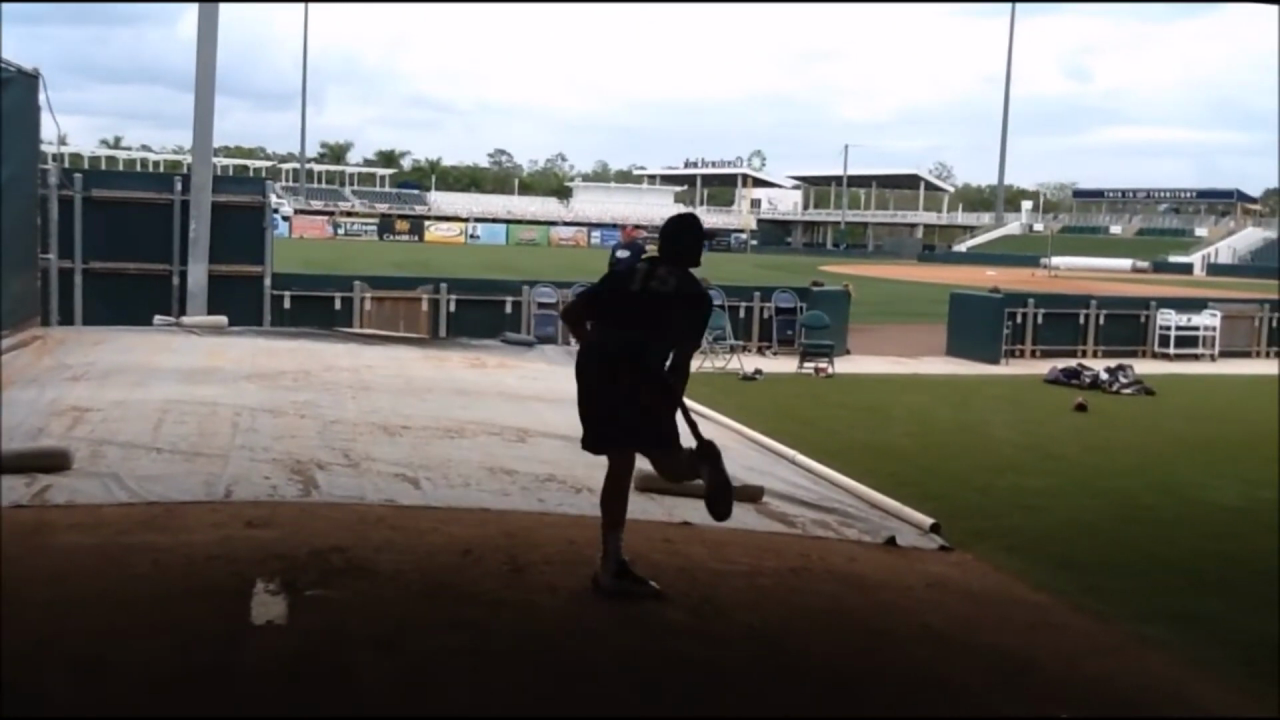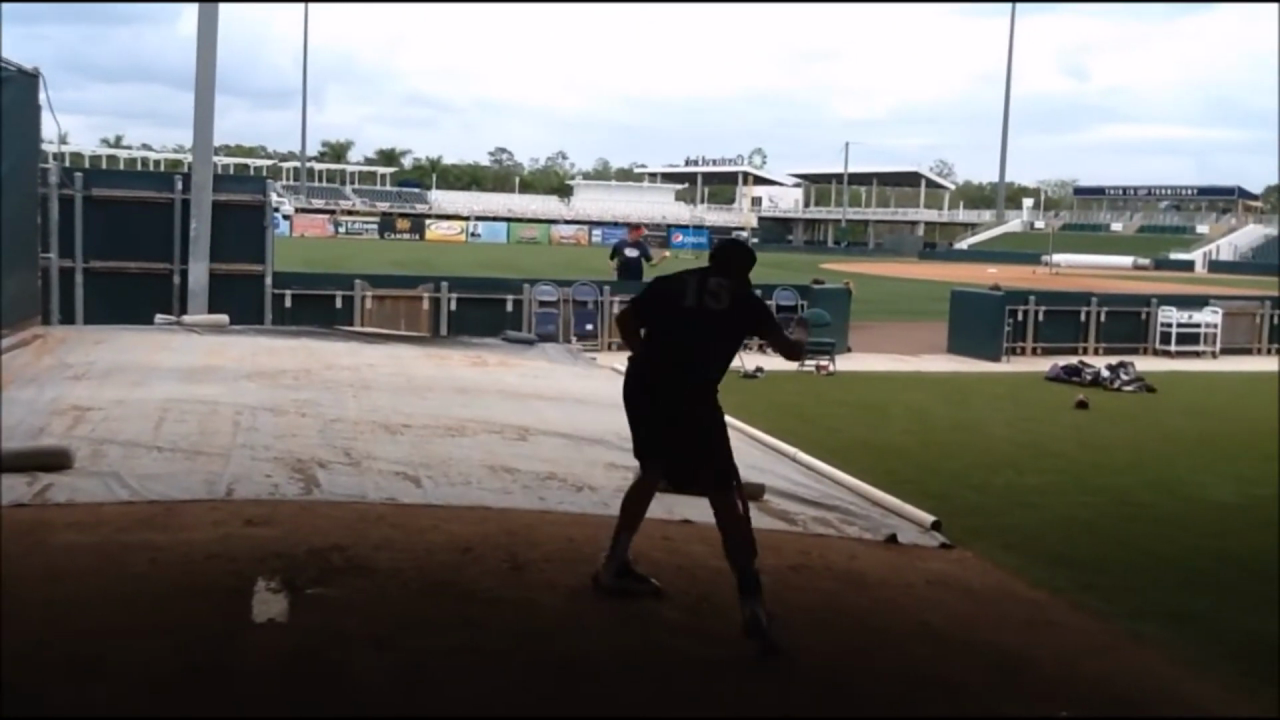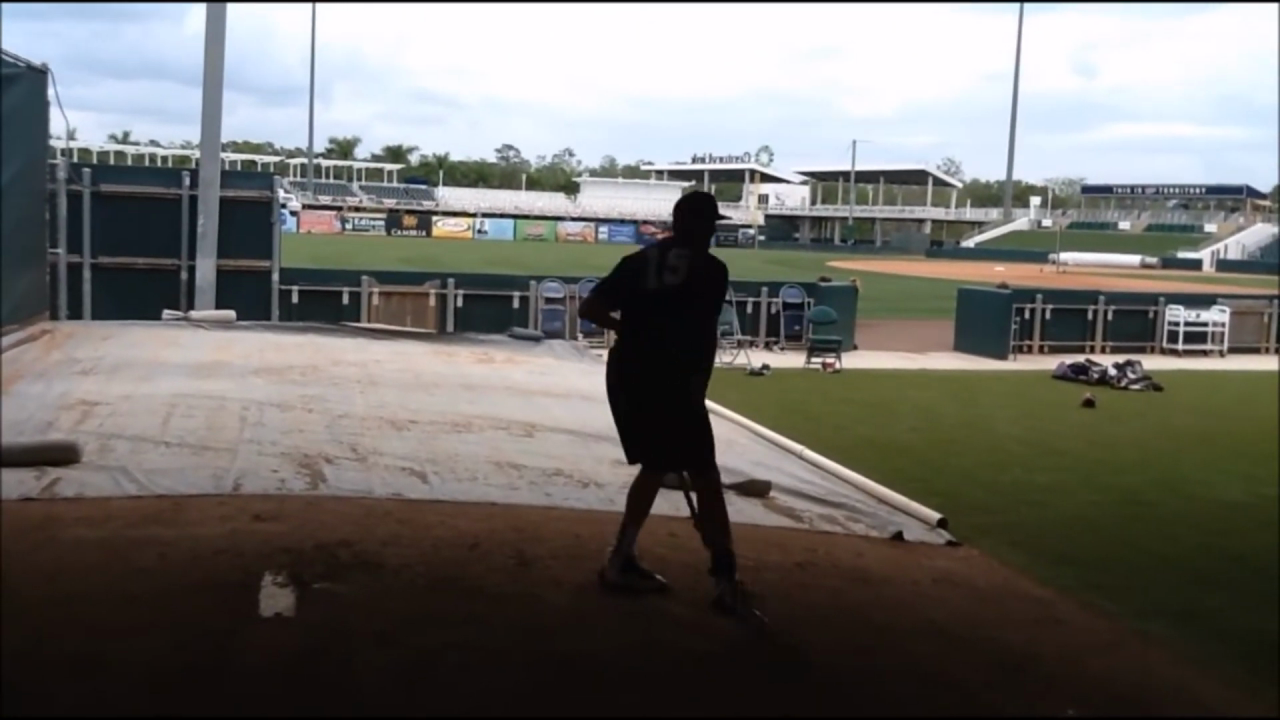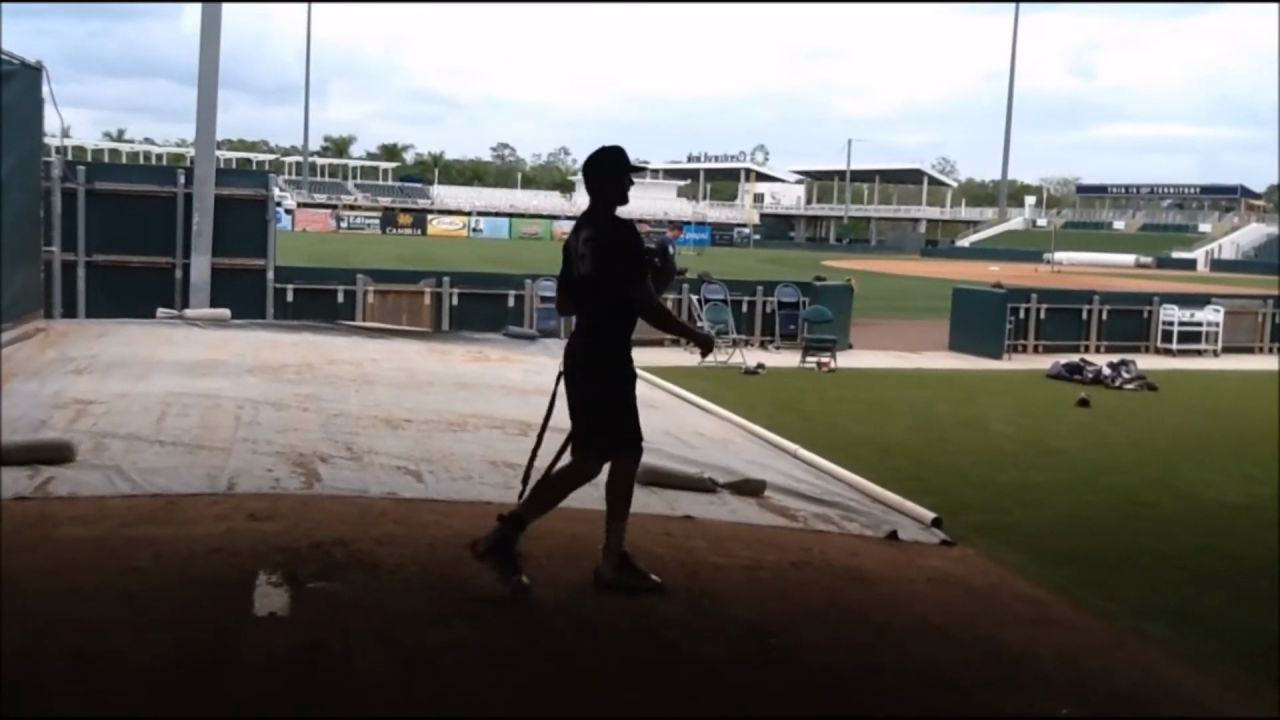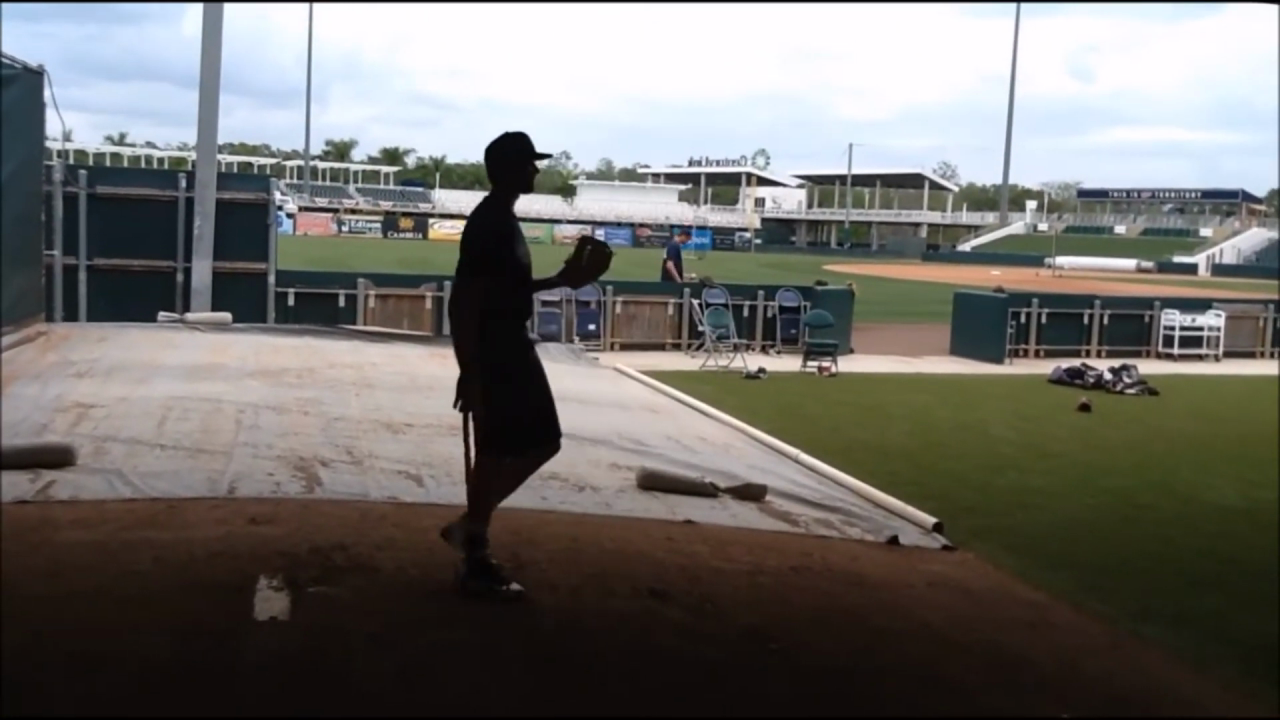
dt=0.5s
person 1, frame 1
left shoulder: (623, 273)
right shoulder: (696, 296)
left elbow: (571, 314)
right elbow: (680, 361)
right wrist: (669, 407)
left hip: (595, 363)
right hip: (639, 372)
left knee: (621, 461)
right knee: (670, 462)
left ankle: (611, 566)
right ankle: (704, 468)
person 1, frame 2
left shoulder: (671, 285)
right shoulder: (747, 301)
left elbow: (626, 321)
right elbow: (789, 349)
right wrist: (800, 335)
left hip: (643, 384)
right hip: (691, 395)
left knee: (653, 471)
right knee: (725, 495)
left ankle: (614, 565)
right ankle: (751, 603)
person 1, frame 3
left shoulder: (638, 261)
right shoulder: (711, 269)
left elbow: (589, 309)
right elbow: (705, 340)
right wrist: (697, 396)
left hip: (623, 373)
right hip: (669, 377)
left knee: (657, 465)
right knee: (705, 477)
left ankle: (621, 563)
right ankle: (724, 580)
person 1, frame 4
left shoulder: (580, 232)
right shoulder: (621, 233)
left elbow: (564, 302)
right elbow: (646, 303)
right wrist: (693, 336)
left hip: (588, 355)
right hip: (605, 359)
left knee: (626, 453)
right knee: (588, 462)
left ankle: (614, 561)
right ankle: (504, 536)
person 1, frame 5
left shoulder: (502, 219)
right shoulder: (488, 223)
right elbow: (464, 302)
left wrist: (559, 280)
right wrist: (470, 372)
left hip: (513, 350)
right hip: (492, 357)
left knee: (541, 444)
right knee: (498, 455)
left ankle: (469, 527)
right ankle: (475, 559)
